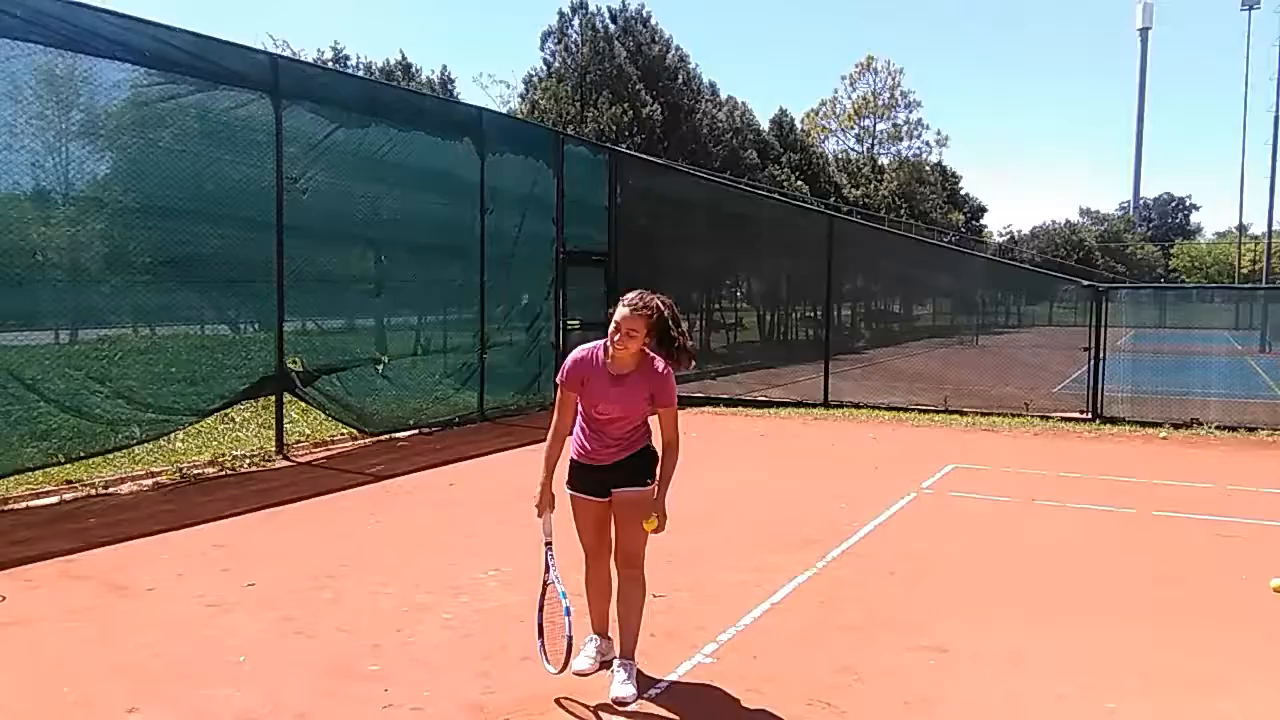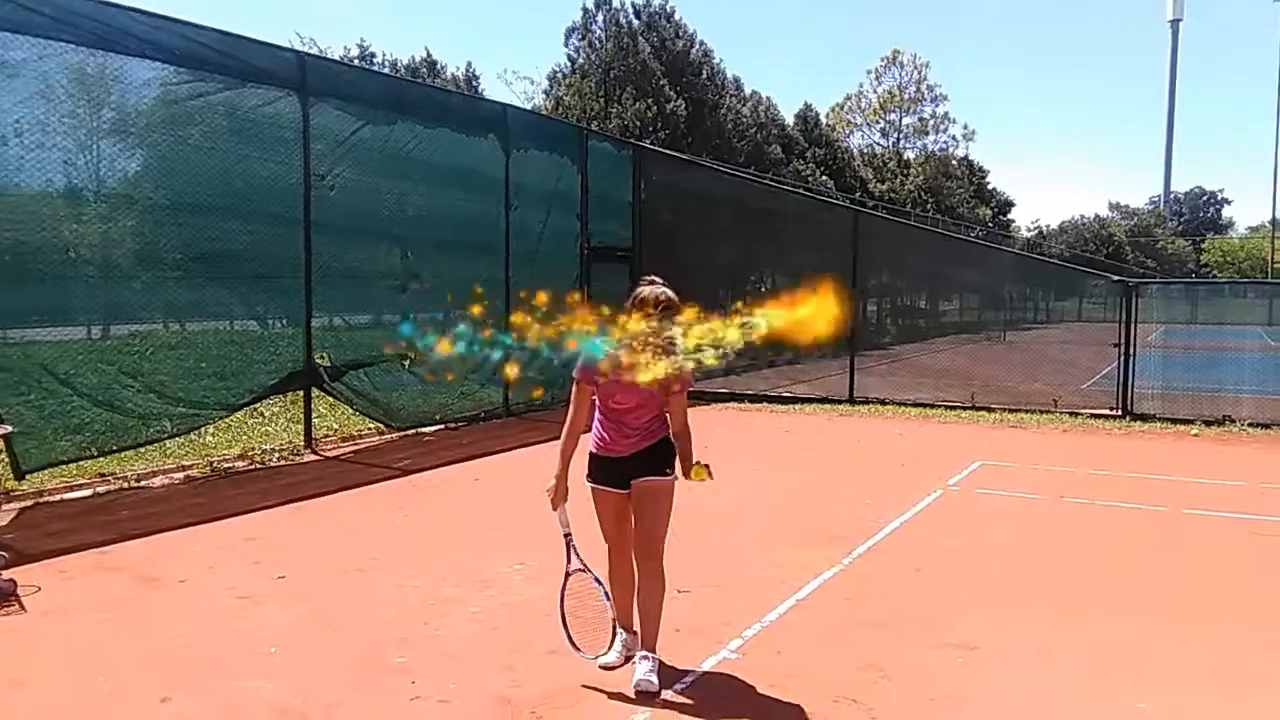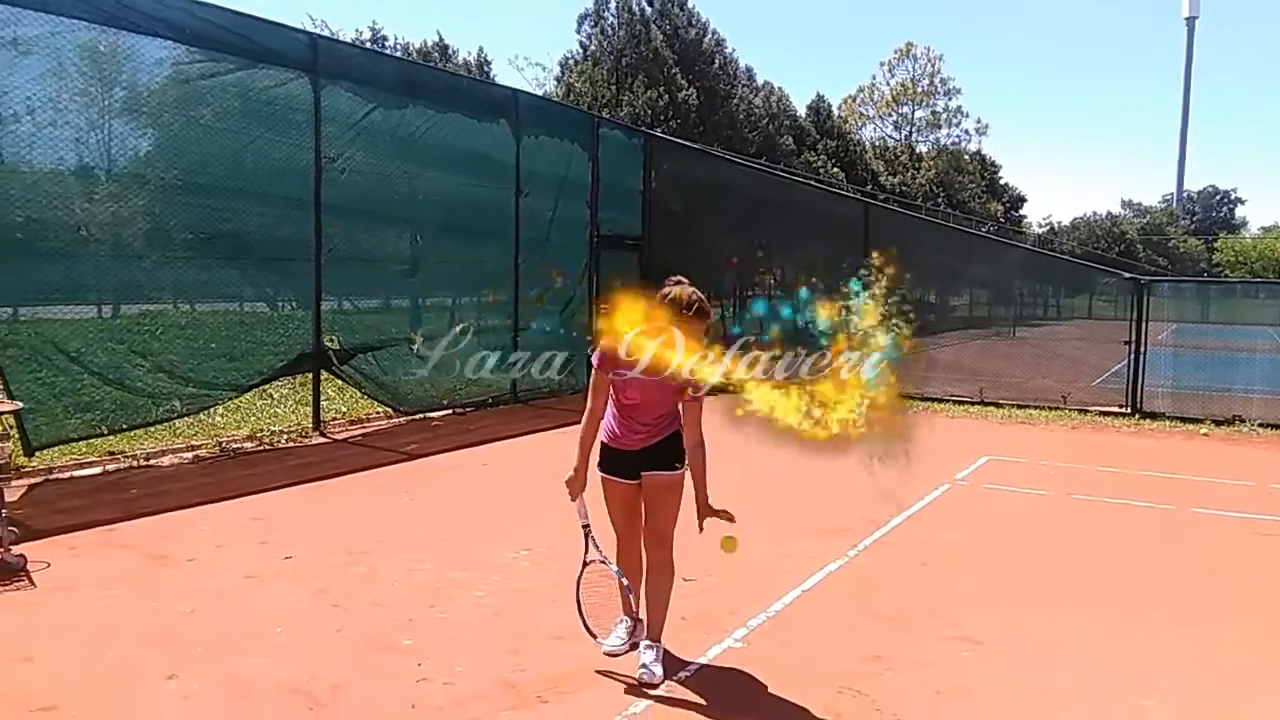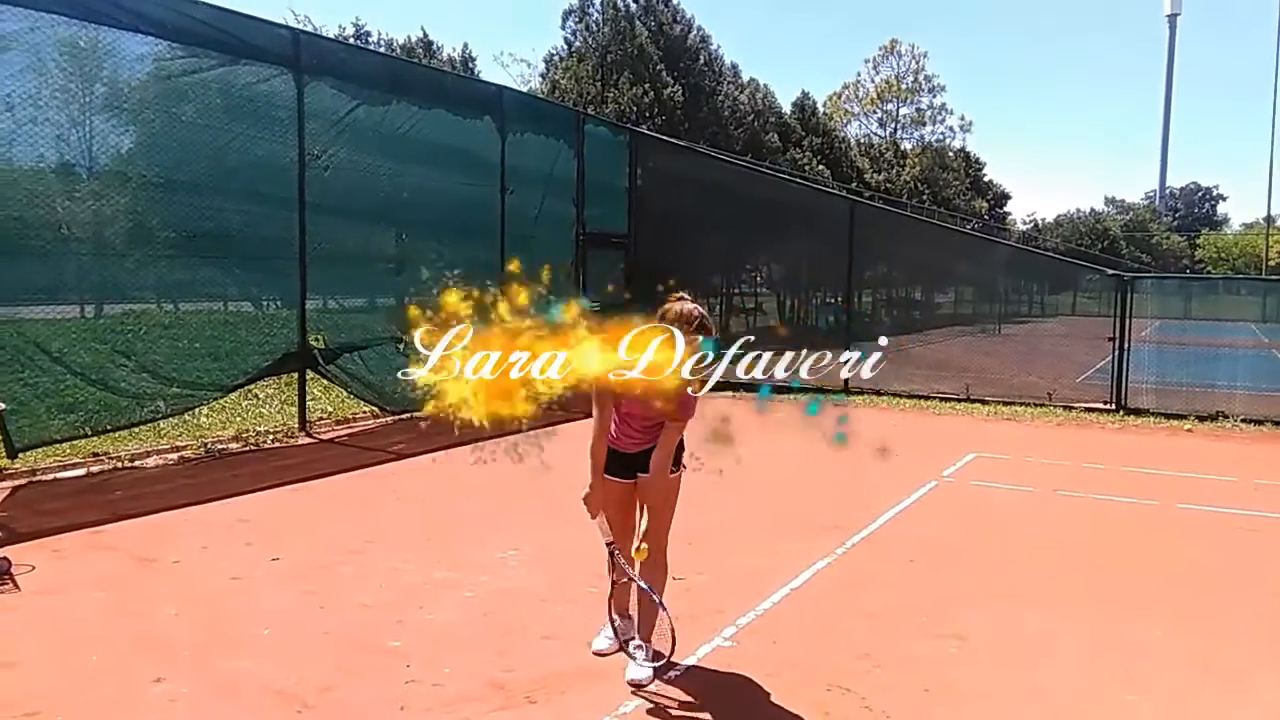
dt=0.5s
person 1, frame 1
left shoulder: (658, 375)
right shoulder: (580, 361)
left elbow: (670, 441)
right elbow: (560, 426)
left wrist: (660, 496)
right wrist: (546, 483)
left hip: (633, 466)
right hip: (585, 468)
left knee: (629, 564)
right knee: (595, 559)
left ankle: (625, 662)
right ankle: (598, 639)
person 1, frame 2
right shoulder: (598, 353)
left elbow: (679, 424)
right elbow: (577, 417)
left wrist: (687, 459)
right wrist: (560, 475)
left hip: (652, 458)
right hip: (605, 460)
left knee: (649, 555)
right knee: (618, 551)
left ankle: (646, 655)
right ankle: (624, 633)
person 1, frame 3
right shoulder: (616, 346)
left elbow: (693, 436)
right elbow: (595, 410)
left wrist: (702, 501)
right wrist: (581, 467)
left hip: (663, 452)
right hip: (616, 451)
left knee: (659, 546)
right knee: (627, 542)
left ankle: (652, 644)
right ankle: (630, 621)
person 1, frame 4
left shoulder: (684, 385)
left elbow: (662, 456)
right elbow: (602, 422)
left wrist: (651, 521)
right wrist: (596, 483)
left hip: (656, 454)
right hip: (614, 451)
left knee: (652, 545)
right knee: (619, 541)
left ankle: (642, 642)
right ankle: (621, 619)
